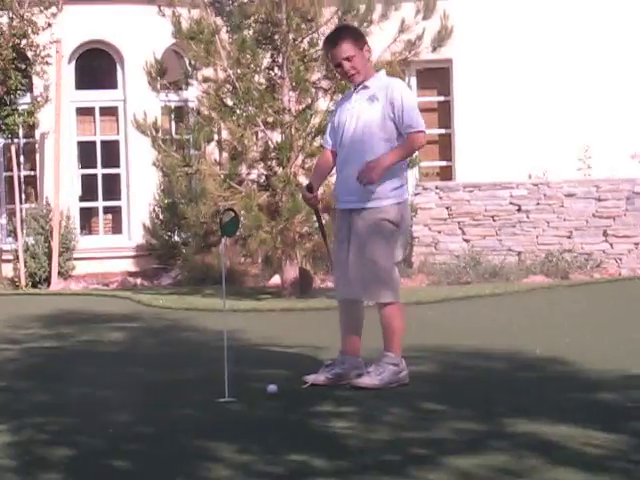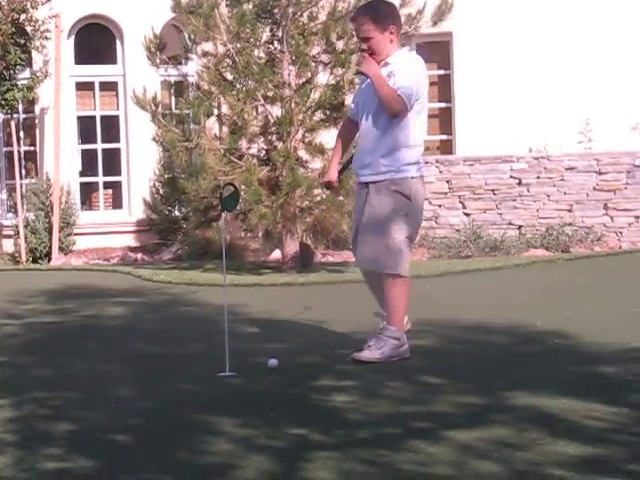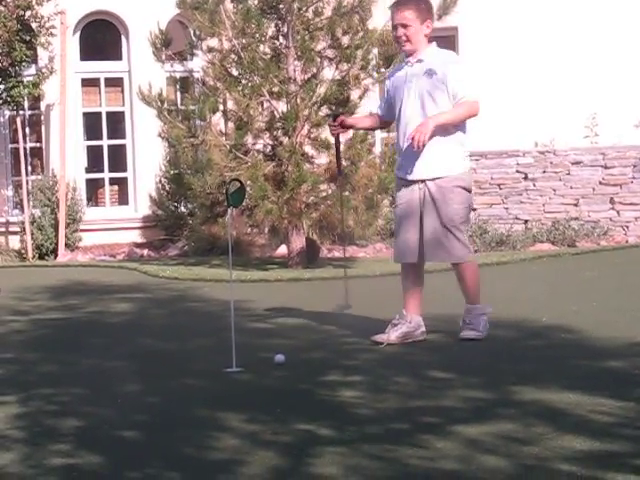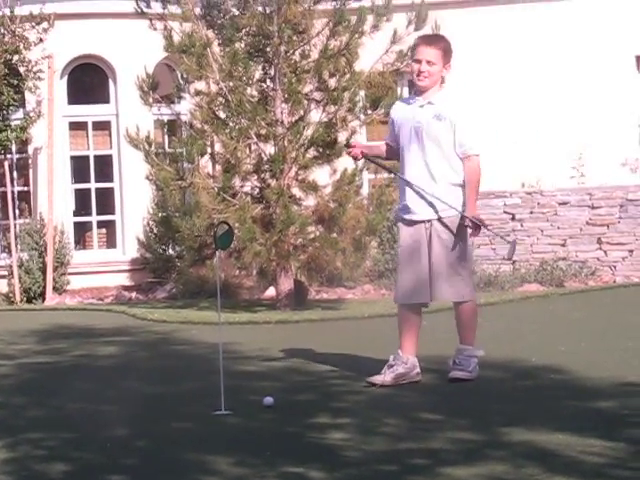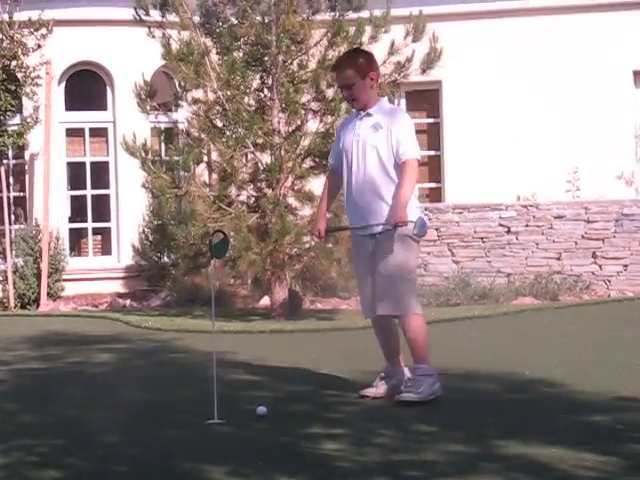
dt=0.7s
person 1, frame 1
left shoulder: (393, 89)
right shoulder: (342, 105)
left elbow: (418, 137)
right elbow: (329, 151)
left wrist: (382, 162)
right wrist: (313, 185)
left hip: (384, 205)
right hip: (347, 207)
left knee: (382, 284)
right knee: (346, 286)
left ankle: (394, 363)
right ankle: (349, 359)
person 1, frame 2
left shoulder: (411, 66)
right shoulder: (371, 74)
left elbow: (396, 107)
right elbow: (352, 121)
left wrist: (375, 73)
right wrist: (333, 165)
left hip: (397, 179)
right hip: (366, 178)
left knee: (391, 257)
right knee: (365, 257)
left ankle: (393, 337)
right ankle: (394, 317)
person 1, frame 3
left shoulder: (446, 62)
right shoulder: (395, 75)
left elbow: (472, 106)
right elbow: (385, 118)
left wrist: (432, 121)
right wrist: (354, 122)
left hip: (447, 173)
right hip: (408, 175)
left knee: (455, 247)
right knee: (407, 250)
left ankle: (476, 313)
right ankle: (411, 320)
person 1, frame 4
left shoulder: (453, 109)
right shoulder: (399, 110)
left elbow: (471, 160)
left wrist: (471, 208)
right wrist: (365, 149)
left hip: (450, 214)
right hip: (410, 215)
left knee: (459, 287)
right knee: (407, 291)
left ankle: (467, 355)
right ankle: (405, 361)
person 1, frame 5
left shoulder: (394, 118)
right shoulder: (346, 126)
left elbow: (409, 165)
right elbow: (336, 171)
left wrist: (400, 206)
right wrist: (322, 212)
left hip: (395, 227)
right hip: (360, 229)
left knee: (399, 301)
right knee: (374, 307)
left ankle: (424, 372)
right ankle: (394, 372)
